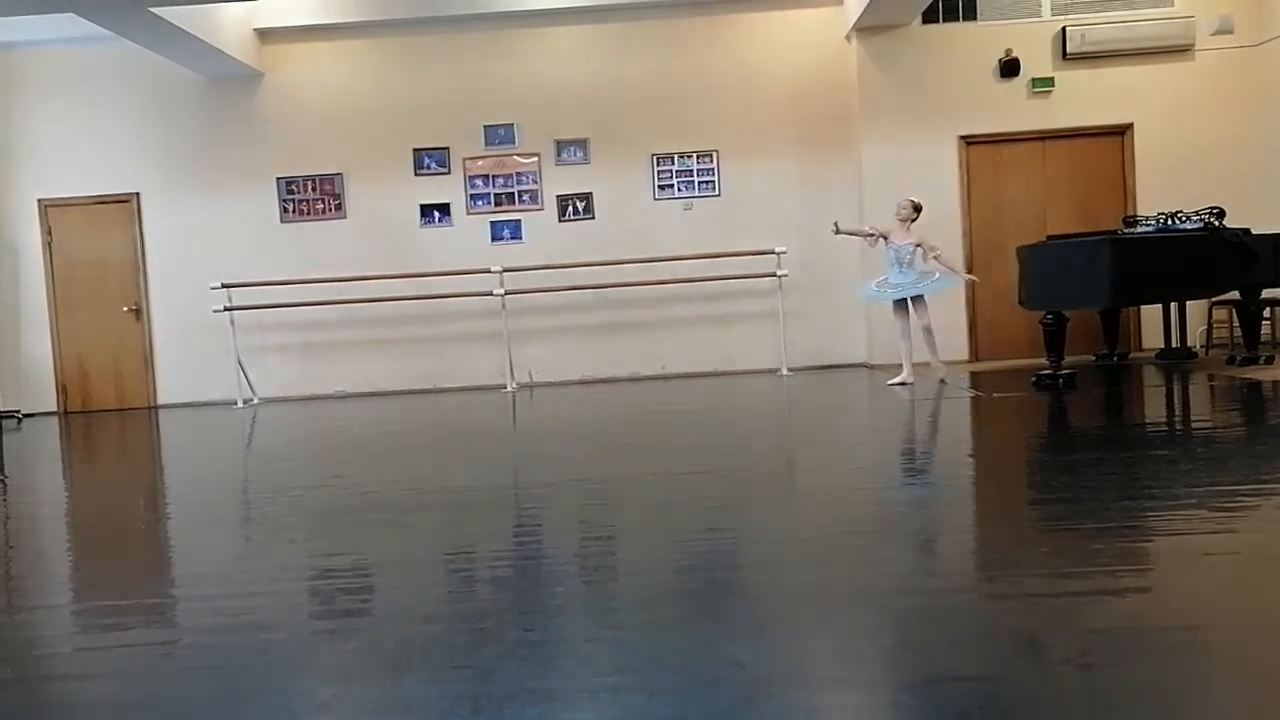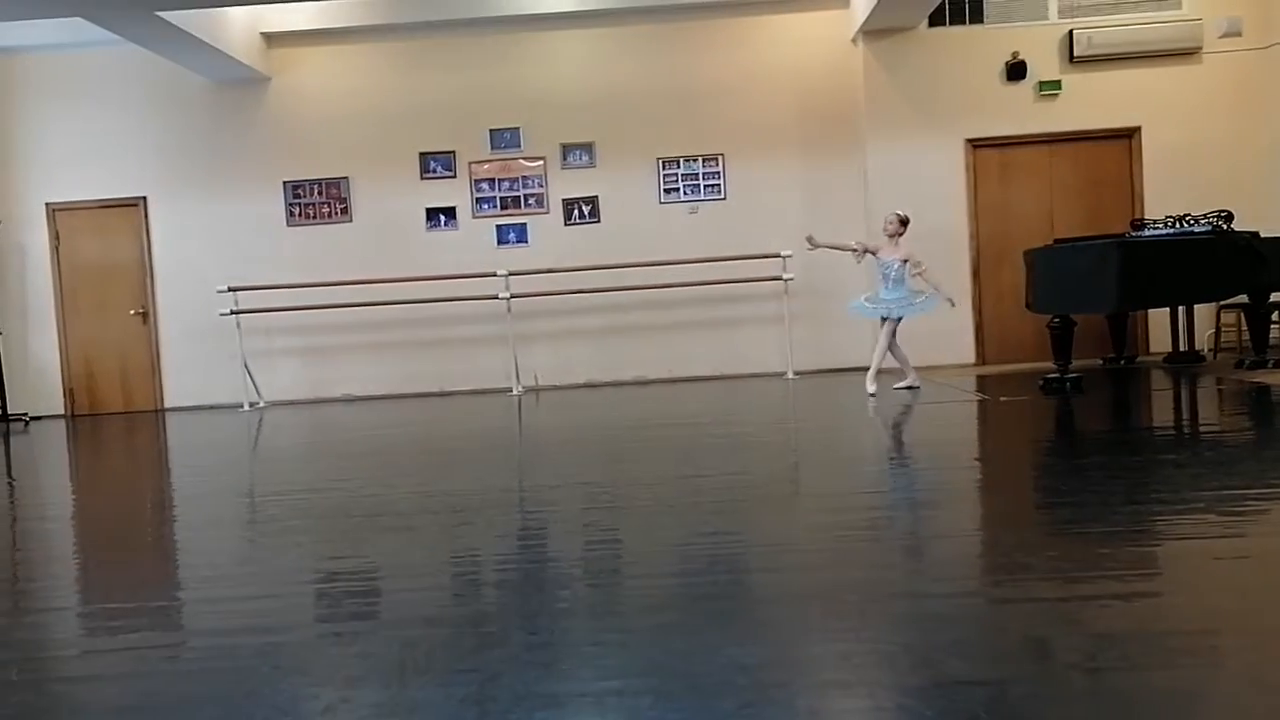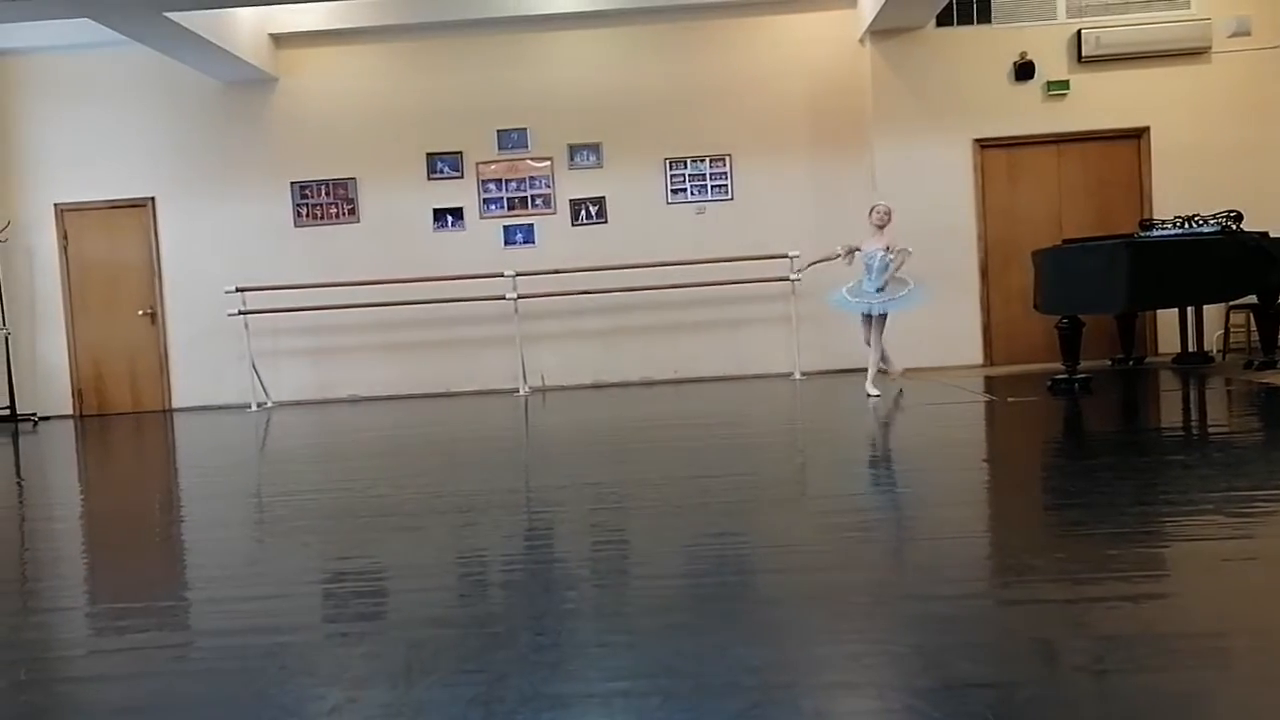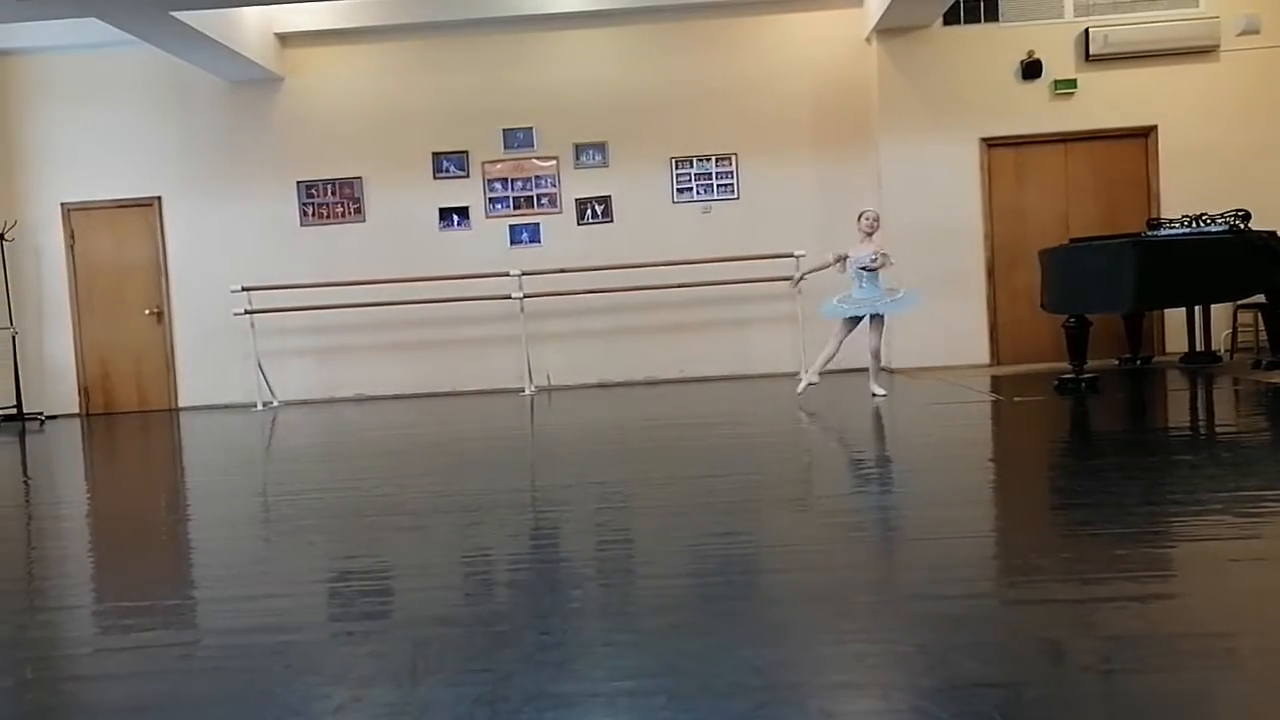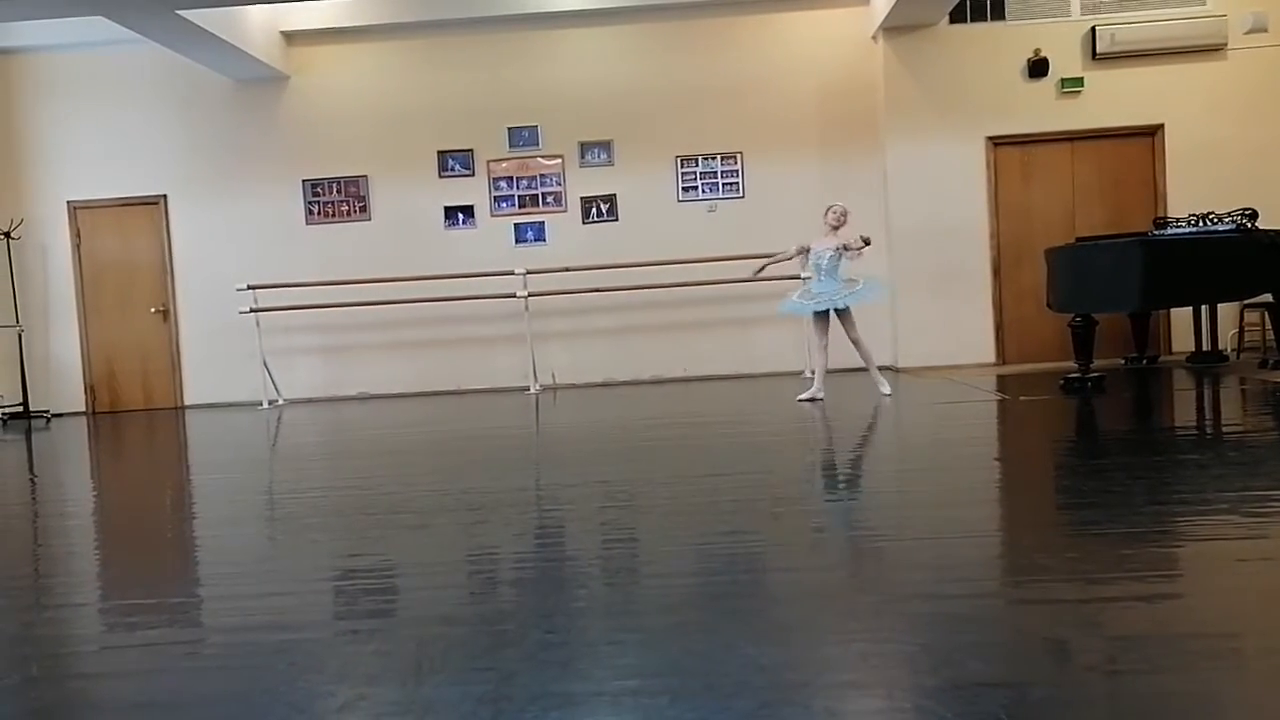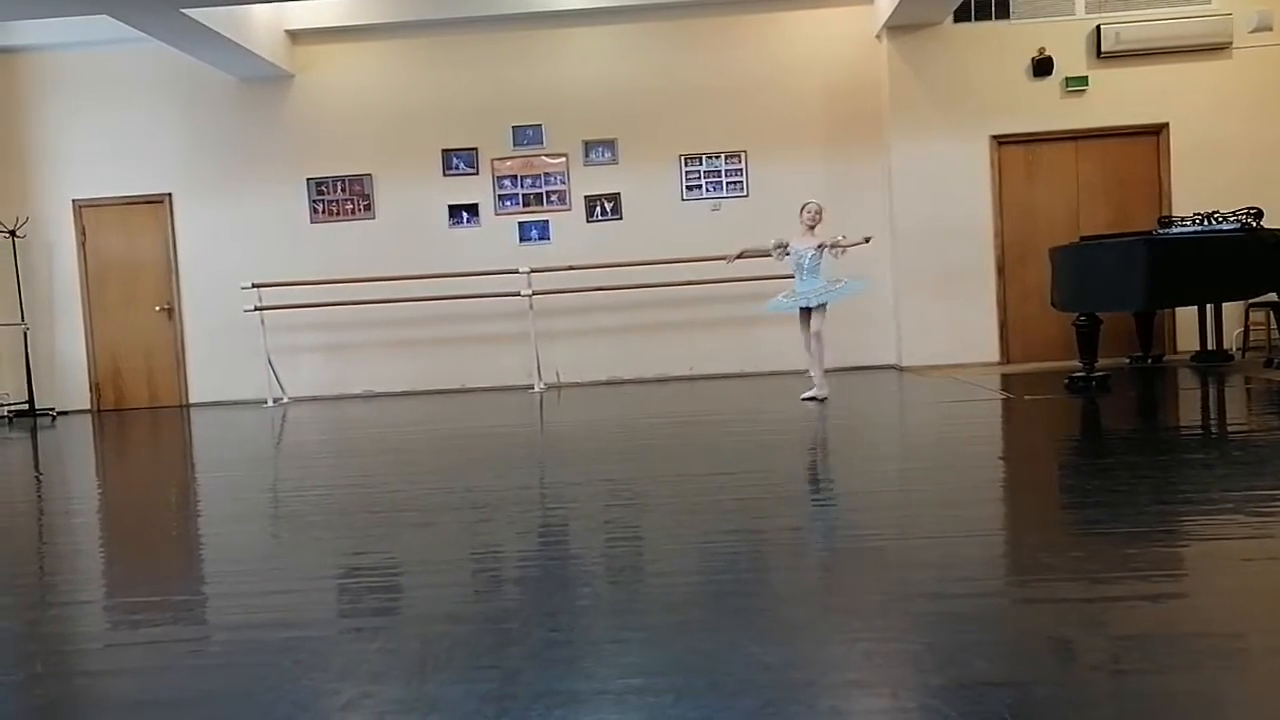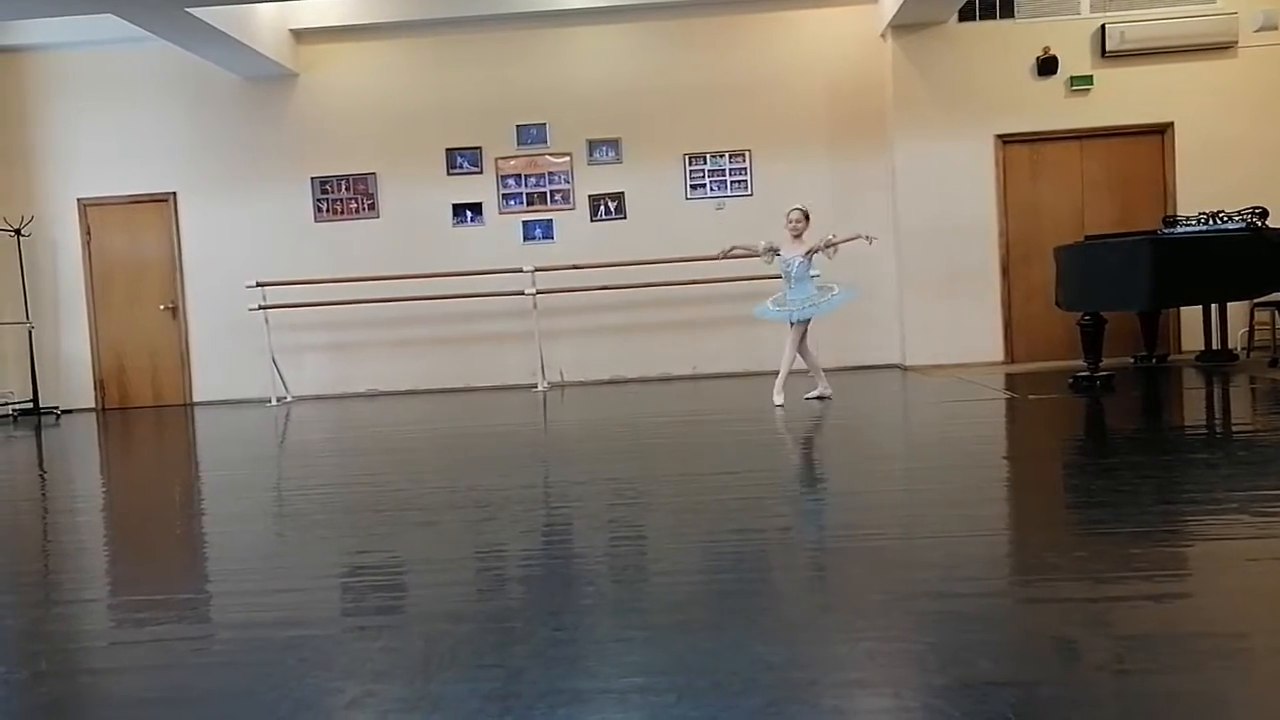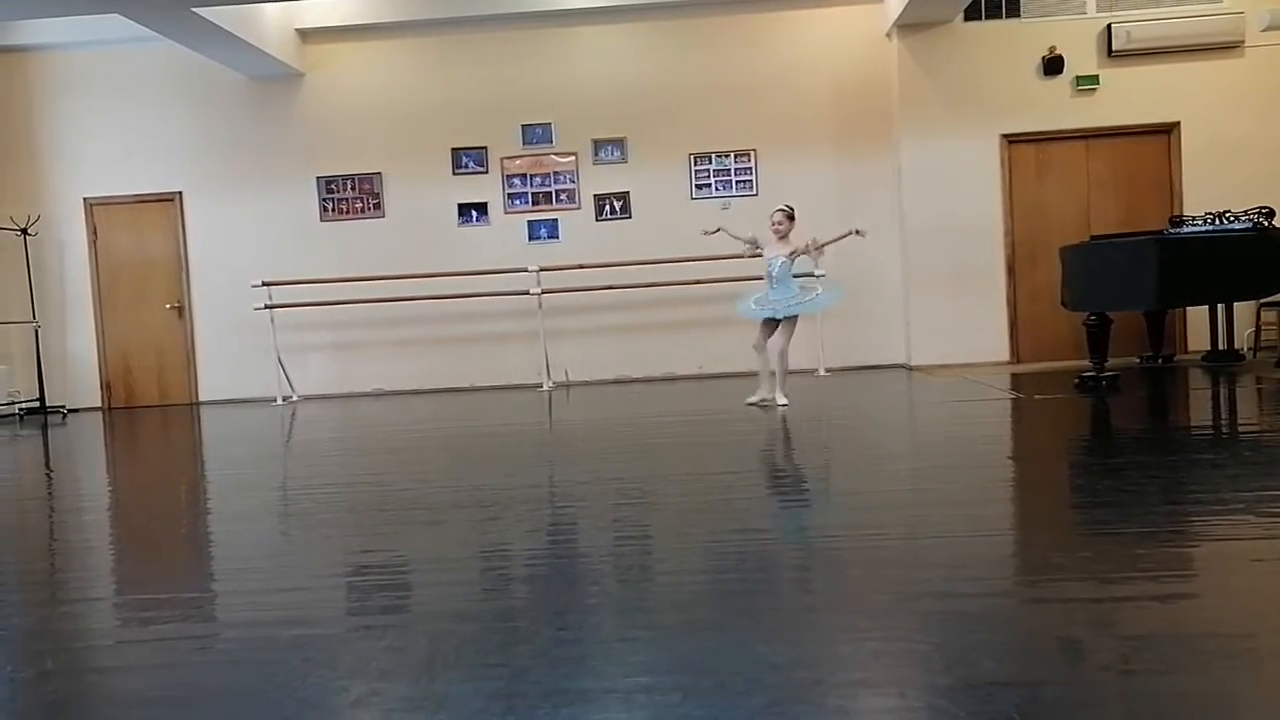
dt=0.4s
person 1, frame 1
left shoulder: (916, 239)
right shoulder: (888, 233)
left elbow: (938, 257)
right elbow: (865, 233)
left wrist: (961, 274)
right wrist: (842, 231)
left hip: (914, 283)
right hip: (895, 285)
left knee: (925, 324)
right knee: (903, 329)
left ankle: (935, 359)
right ankle: (907, 372)
person 1, frame 2
left shoulder: (904, 253)
right shoulder: (878, 250)
left elbow: (922, 274)
right elbow: (850, 247)
left wrist: (941, 294)
right wrist: (820, 245)
left hip: (900, 299)
right hip: (883, 300)
left knee: (886, 334)
right knee: (890, 341)
left ankle: (871, 376)
right ankle: (911, 377)
person 1, frame 3
left shoulder: (887, 241)
right shoulder: (863, 244)
left elbow: (901, 256)
right elbow: (838, 254)
left wrist: (888, 276)
right wrist: (812, 263)
left hip: (882, 292)
right hip: (865, 292)
left knee: (875, 337)
right knee: (868, 338)
left ankle: (870, 381)
right ankle: (890, 366)
person 1, frame 4
left shoulder: (876, 248)
right shoulder: (851, 251)
left elbow: (883, 261)
right elbow: (829, 262)
left wrist: (873, 266)
right wrist: (803, 273)
left hip: (875, 298)
right hip: (856, 300)
left knee: (874, 345)
right knee: (837, 337)
left ankle: (874, 383)
right ankle: (812, 374)
person 1, frame 5
left shoulder: (840, 242)
right shoulder: (814, 244)
left elbow: (855, 247)
right elbow: (791, 254)
left wrist: (864, 243)
right wrist: (766, 263)
left hip: (836, 292)
right hip: (817, 294)
left knee: (854, 337)
right knee: (820, 343)
left ankle: (877, 377)
right ankle: (817, 388)
person 1, frame 6
left shoulder: (821, 242)
right shoulder: (791, 243)
left elbow: (841, 244)
right elbow: (768, 249)
left wrist: (863, 241)
right wrist: (742, 252)
left hip: (818, 290)
right hip: (801, 294)
left knee: (816, 330)
right knee: (808, 343)
left ankle: (819, 377)
right ankle: (820, 386)
person 1, frame 7
left shoulder: (809, 248)
right shoulder: (781, 248)
left elbow: (833, 242)
right elbow: (757, 249)
left wrist: (860, 236)
right wrist: (732, 248)
left hip: (807, 299)
right hip: (791, 301)
left knee: (793, 341)
right knee: (800, 345)
left ankle: (779, 387)
right ankle: (823, 386)
person 1, frame 8
left shoulder: (793, 249)
right shoulder: (766, 247)
left elbow: (822, 243)
right elbow: (741, 238)
left wrist: (850, 232)
right wrist: (719, 230)
left hip: (790, 300)
right hip: (772, 303)
left knee: (781, 347)
right knee: (759, 344)
left ankle: (779, 391)
right ankle: (765, 389)
